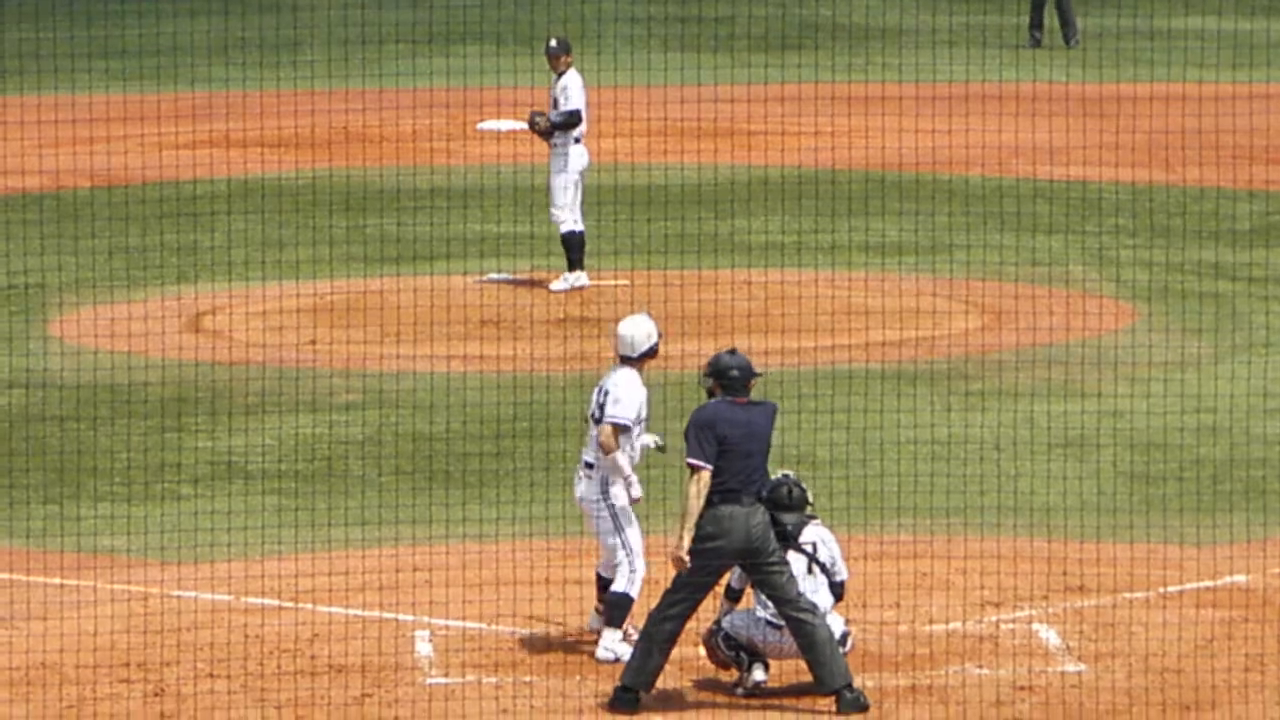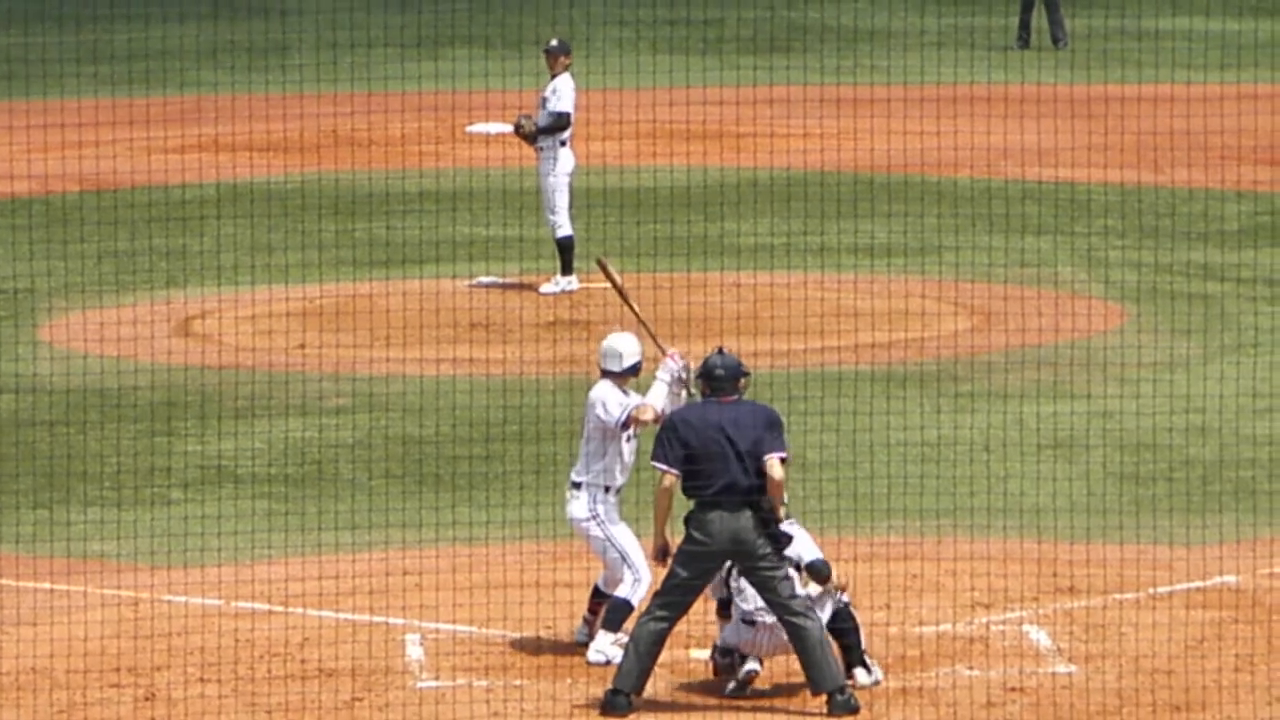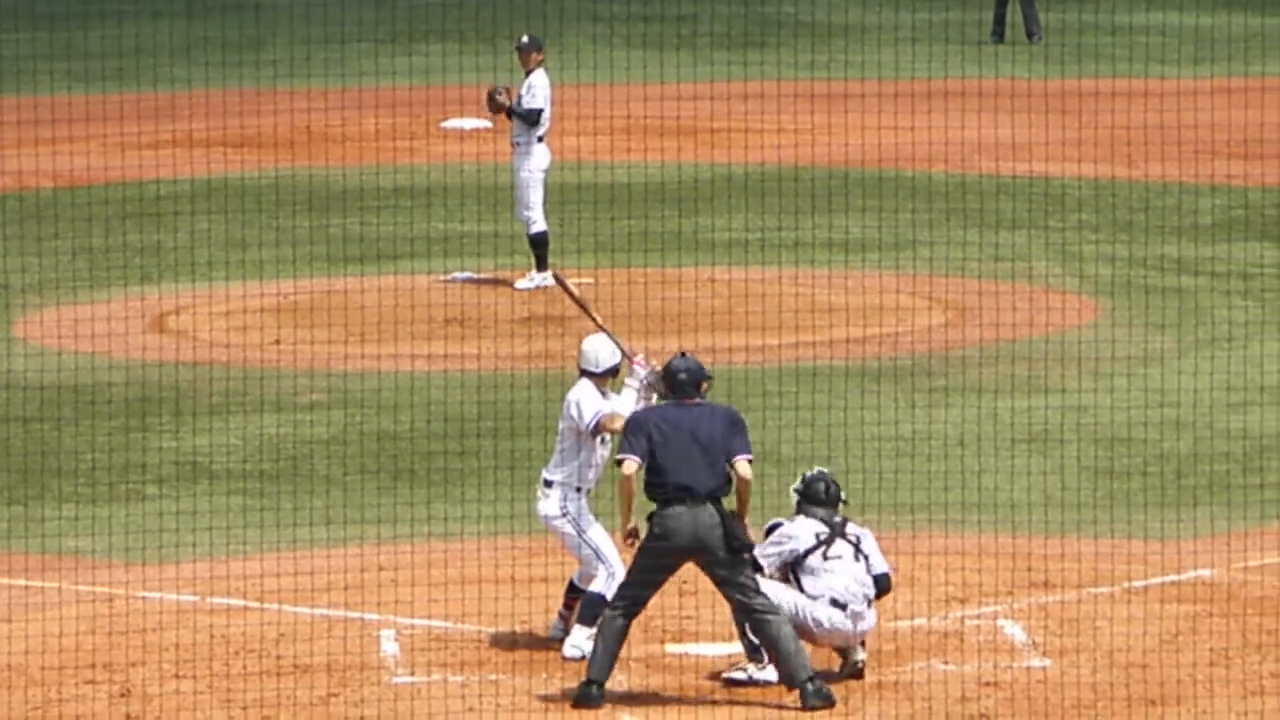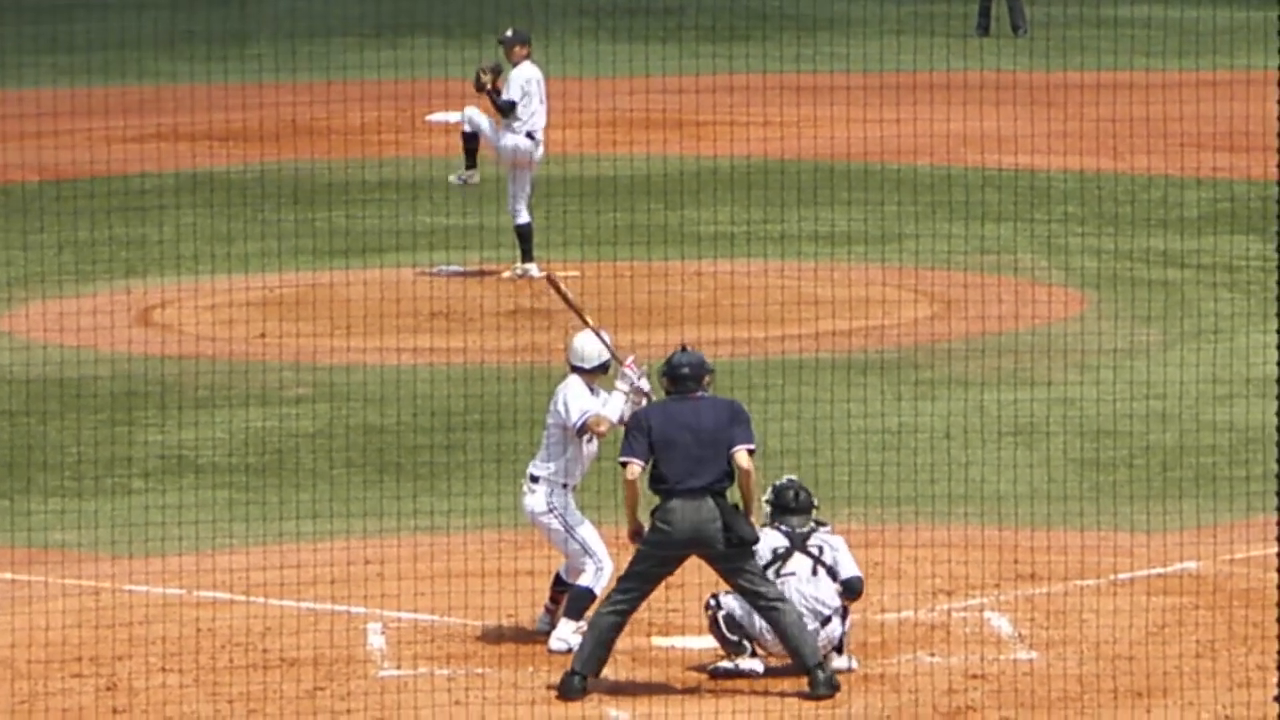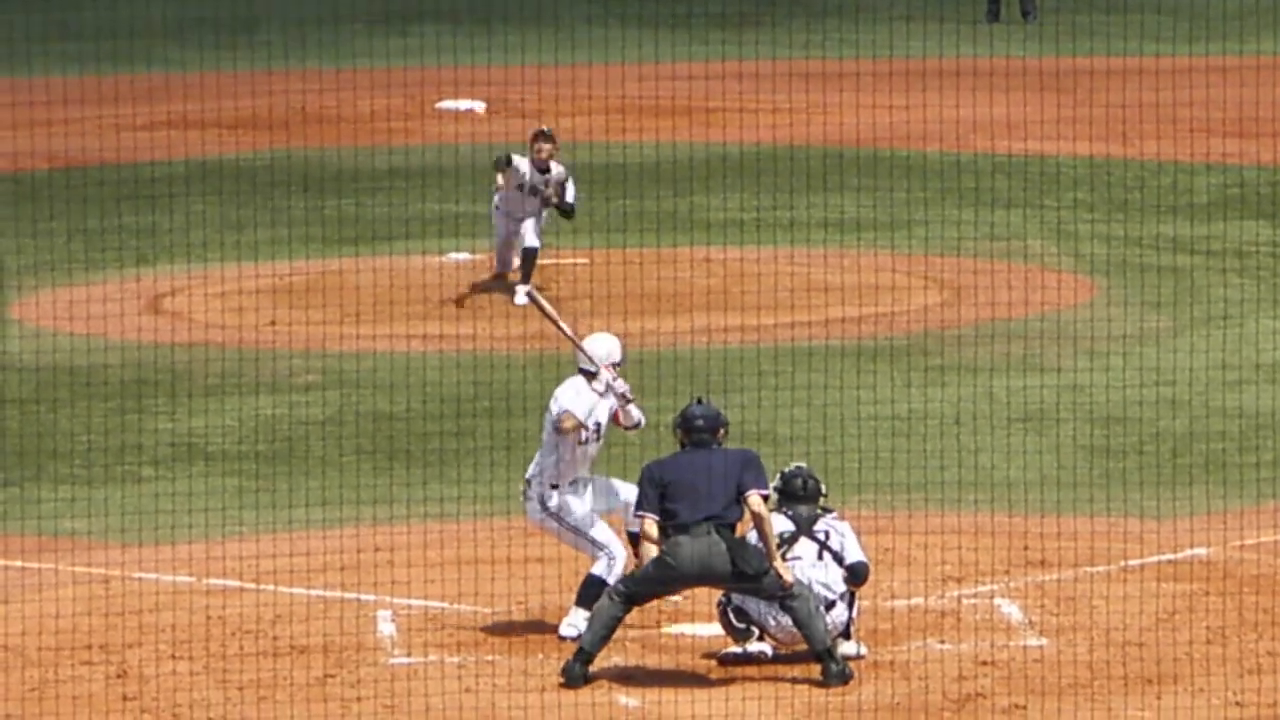
dt=1s
person 1, frame 1
left shoulder: (707, 416)
right shoulder: (767, 413)
left elbow: (702, 480)
left wrist: (685, 535)
left hip: (718, 523)
right hip: (758, 522)
left knee: (672, 610)
right knee: (798, 608)
left ankle: (630, 691)
right ankle: (844, 691)
person 1, frame 2
left shoulder: (681, 420)
right shoulder: (764, 416)
left elbow: (667, 483)
right elbow: (775, 475)
left wrist: (659, 536)
right wrist: (774, 514)
left hip: (705, 526)
right hip: (752, 524)
left knee: (661, 612)
right knee: (796, 610)
person 1, frame 3
left shoulder: (644, 419)
right shoulder: (727, 417)
left elbow: (628, 471)
right elbow: (745, 475)
left wrist: (627, 520)
right wrist: (741, 514)
left hip: (667, 523)
right hip: (713, 521)
left knee: (622, 606)
right knee: (759, 607)
left ankle: (593, 685)
right ankle: (808, 685)
person 1, frame 4
left shoulder: (646, 416)
right shoulder: (730, 410)
left elbow: (631, 474)
right elbow: (744, 465)
left wrist: (632, 520)
right wrist: (748, 513)
left hip: (669, 518)
right hip: (716, 516)
left knee: (621, 600)
right knee: (769, 598)
left ankle: (577, 677)
right ankle: (818, 673)
person 1, frame 5
left shoulder: (656, 469)
right shoulder: (744, 458)
left elbow: (648, 529)
right elbow: (757, 508)
right wrist: (775, 559)
left hip: (677, 554)
right hip: (723, 552)
left knee: (619, 595)
right knee: (793, 591)
left ankle: (578, 665)
right ankle: (832, 665)
person 2, frame 1
left shoulder: (612, 378)
right shoulder: (630, 387)
right elbow: (606, 440)
left wrist: (641, 438)
right wrist: (631, 480)
left hip: (590, 480)
right hip: (606, 484)
left knee: (612, 554)
right knee: (632, 564)
left ankle: (603, 617)
right ankle: (610, 642)
person 2, frame 2
left shoulder: (621, 395)
right shoulder: (604, 396)
left elbow: (666, 415)
right elbow: (645, 416)
left wrist: (677, 383)
right wrist: (663, 375)
left hip: (597, 500)
right hip: (592, 503)
left knee: (618, 566)
right knee: (637, 575)
left ankle: (589, 629)
right ankle: (602, 647)
person 2, frame 3
left shoulder: (600, 396)
right shoulder: (583, 396)
right elbow: (615, 425)
left wrist: (644, 390)
right wrist: (632, 384)
left hip: (567, 498)
right hip: (563, 500)
left knee: (595, 561)
right knee: (610, 570)
left ankle: (565, 624)
right ankle: (577, 642)
person 2, frame 4
left shoulder: (592, 393)
right shoulder: (571, 391)
left elbow: (628, 418)
right elbow: (600, 427)
left wrist: (636, 394)
right wrist: (622, 387)
left hip: (553, 493)
right hip: (549, 496)
left knee: (581, 556)
right knee: (598, 564)
left ankle: (551, 617)
right ankle: (564, 635)
person 2, frame 5
left shoulder: (603, 393)
right shoulder: (570, 390)
left elbow: (633, 424)
right elbow: (567, 426)
left wrist: (624, 399)
right wrist: (597, 389)
left hip: (576, 486)
right hip: (549, 497)
left knee: (635, 499)
right knee: (612, 555)
right ankle: (575, 623)
person 3, frame 1
left shoulder: (571, 81)
right shoulder: (560, 81)
left elbow: (575, 118)
left wrist: (549, 125)
right wrist: (546, 127)
left hip: (569, 153)
right hip: (562, 152)
left knee: (561, 212)
right knee: (571, 213)
left ankle: (575, 272)
right ankle: (578, 271)
person 3, frame 2
left shoulder: (563, 84)
right shoulder: (554, 84)
left elbow: (563, 121)
left wrist: (535, 130)
right wrist: (534, 131)
left hip: (555, 156)
right hip: (549, 155)
left knee: (558, 217)
right knee: (557, 217)
left ankle: (567, 277)
right ankle: (566, 275)
person 3, frame 3
left shoulder: (537, 80)
right shoulder: (530, 80)
left elbow: (534, 118)
left wrist: (508, 108)
right wrist: (507, 108)
left hip: (531, 152)
right hip: (525, 152)
left knee: (533, 213)
right knee: (527, 213)
left ankle: (542, 273)
right ankle: (540, 270)
person 3, frame 4
left shoulder: (519, 73)
right shoulder: (533, 72)
left elbow: (505, 110)
left wrist: (488, 89)
right wrist: (495, 89)
left hip: (517, 142)
right hip: (532, 146)
left knee: (470, 114)
right knee: (518, 206)
left ankle: (469, 172)
right ankle: (528, 264)
person 3, frame 5
left shoulder: (561, 175)
right shoulder: (521, 166)
left elbow: (569, 213)
right elbow: (502, 161)
left wrist: (556, 202)
right wrist: (500, 175)
left hip: (532, 216)
right hip: (504, 213)
left knee: (530, 238)
right knee: (503, 260)
left ankle: (522, 287)
person 4, frame 1
right shoulder: (822, 534)
left elbow: (733, 593)
right elbow: (838, 591)
left wrist: (720, 625)
left hip: (769, 637)
left knee: (717, 633)
right knee: (840, 632)
left ankle: (752, 667)
person 4, frame 2
right shoulder: (788, 530)
left elbow: (723, 605)
right elbow: (821, 572)
right wrist: (831, 586)
left hip: (753, 637)
left knee: (722, 651)
right knee: (833, 594)
left ankle: (743, 664)
right ankle: (859, 669)
person 4, frame 3
left shoulder: (796, 528)
right shoulder: (859, 533)
left elbow: (753, 567)
right elbow: (883, 585)
left hip: (824, 622)
right hip: (860, 626)
left ankle: (760, 665)
right ankle: (851, 651)
person 4, frame 4
left shoulder: (761, 539)
right shoulder: (831, 540)
right elbow: (854, 588)
right wrist: (840, 597)
left hip: (776, 637)
right hip: (824, 638)
left knee: (717, 604)
right knee: (842, 598)
left ankle: (745, 657)
right ankle: (836, 655)
person 4, frame 5
right shoulder: (838, 526)
right elbow: (859, 574)
left hip: (782, 625)
right hip: (830, 623)
left knee: (729, 602)
right knee: (847, 588)
left ankle: (753, 642)
right ankle: (843, 641)
